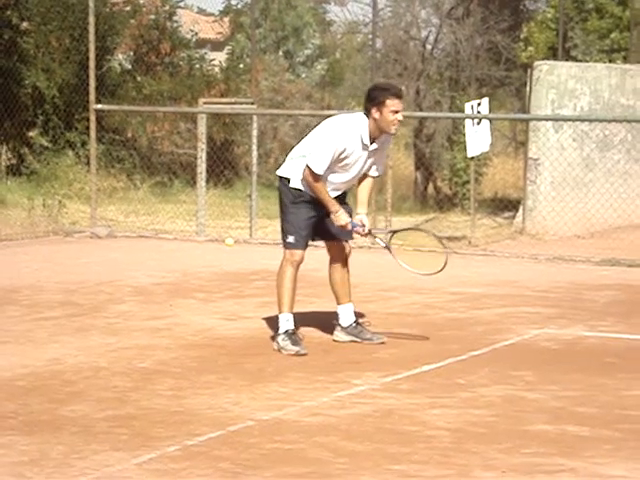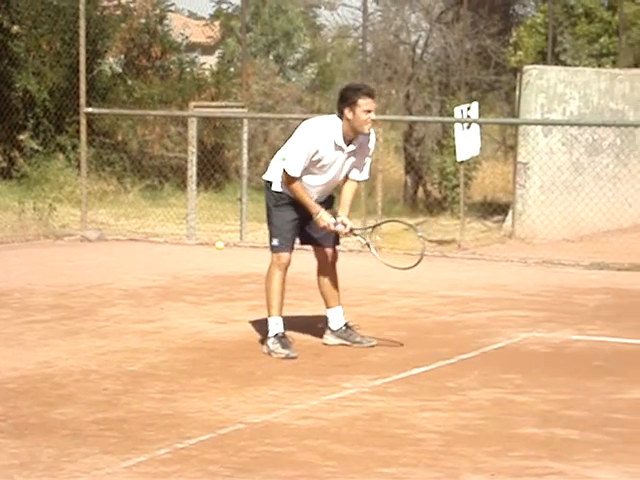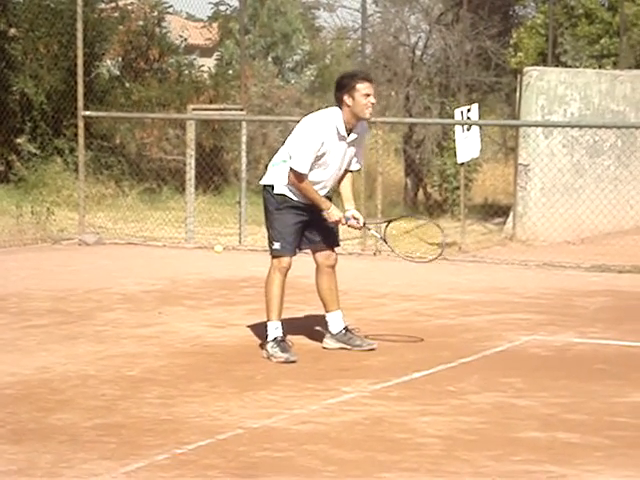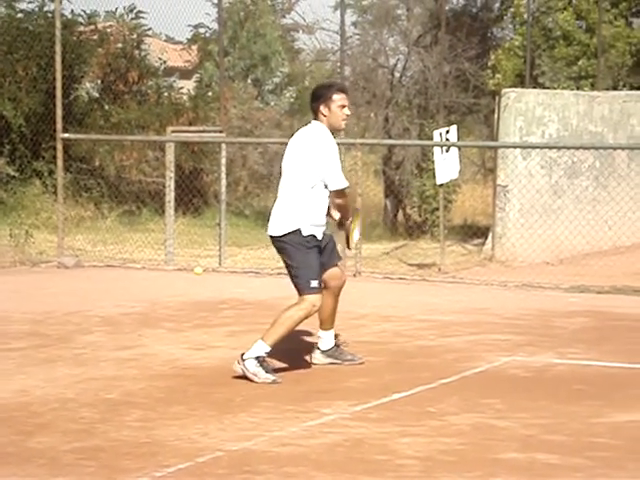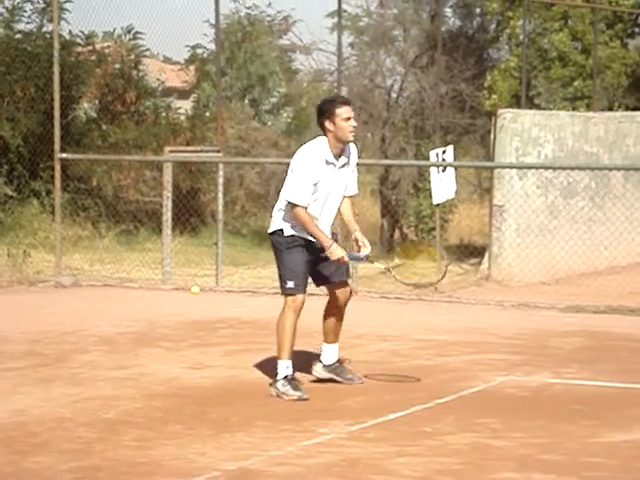
dt=1s
person 1, frame 1
left shoulder: (385, 137)
right shoulder: (340, 131)
left elbow: (369, 174)
right elbow: (311, 176)
left wrist: (362, 212)
right wrist: (335, 210)
left hip: (333, 190)
right hip: (299, 185)
left knee: (341, 252)
right knee: (294, 255)
left ankle: (346, 323)
right ankle: (285, 330)
person 1, frame 2
left shoulder: (367, 139)
right shoulder: (314, 132)
left elbow: (353, 178)
right elbow: (289, 178)
left wrist: (343, 214)
right wrist: (317, 212)
left hip: (320, 195)
right hip: (283, 190)
left knee: (329, 256)
right knee: (281, 257)
left ankle: (336, 327)
right ankle: (274, 334)
person 1, frame 3
left shoulder: (360, 128)
right shoulder: (316, 127)
left elbow: (347, 170)
right elbow: (295, 178)
left wrist: (349, 207)
right wrist: (327, 208)
left hip: (317, 196)
right hip: (284, 192)
left knee: (327, 260)
right knee: (282, 262)
left ankle: (336, 331)
right ankle: (274, 338)
person 1, frame 4
left shoulder: (307, 136)
right shoulder: (323, 144)
right elbow: (339, 195)
left wrist: (333, 213)
right wrist: (345, 218)
left hip: (307, 228)
right hip: (295, 231)
left knee: (335, 279)
right knee: (311, 302)
left ankle: (326, 347)
right ankle: (252, 357)
person 1, frame 5
left shoulder: (351, 153)
right shoulder: (307, 158)
left elbow: (345, 198)
right elbow: (297, 210)
left wrist: (355, 232)
right wrist: (329, 244)
left hip: (321, 237)
right hip: (290, 234)
left knee: (341, 292)
right knee: (295, 301)
left ankle: (328, 362)
right ankle: (283, 376)
